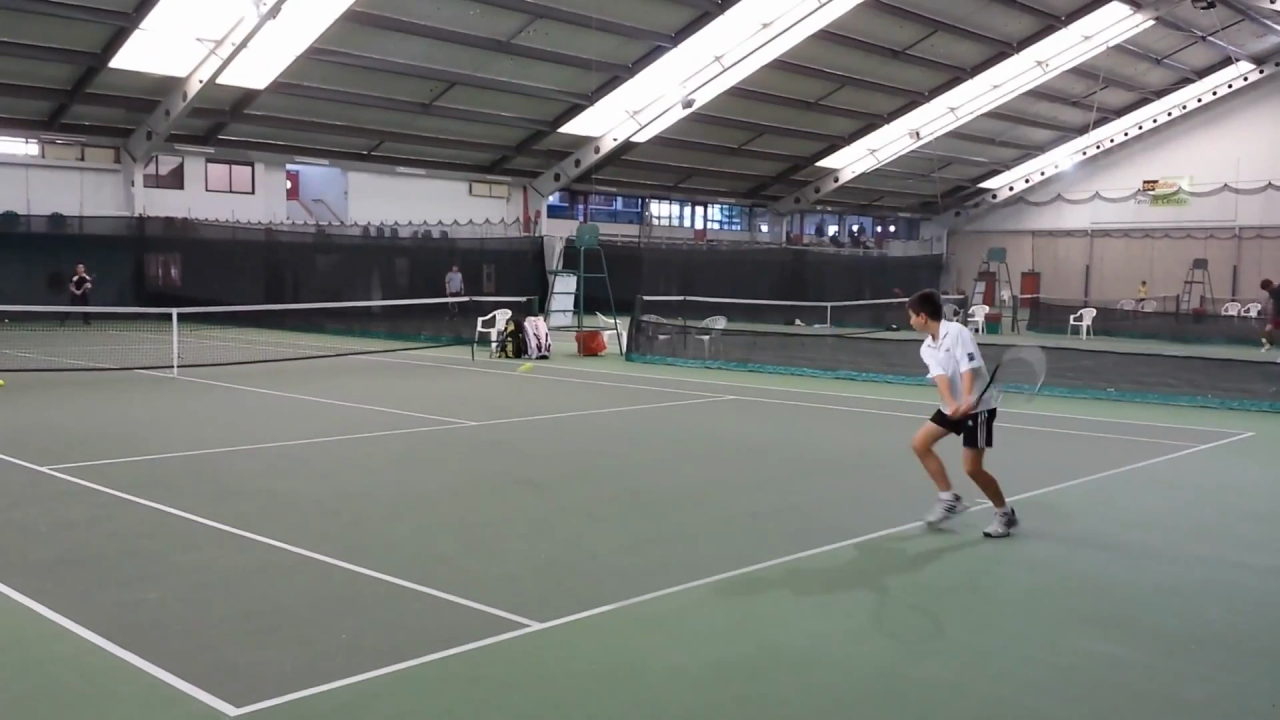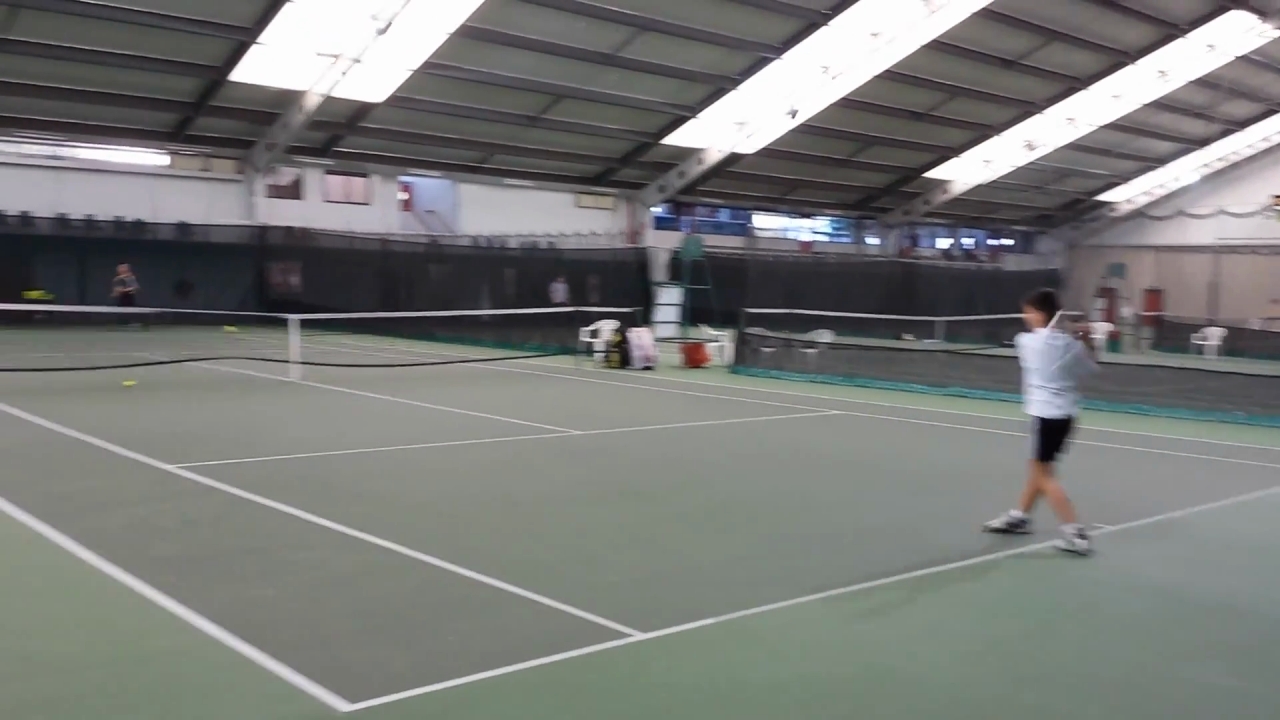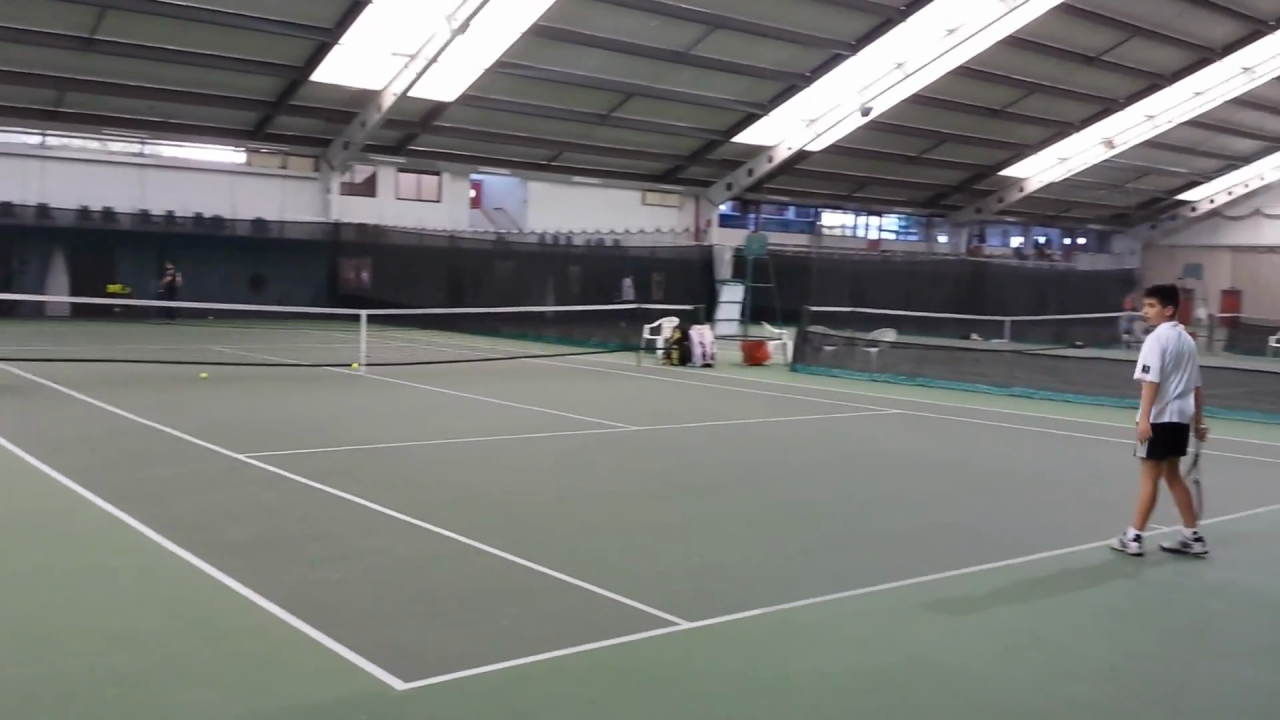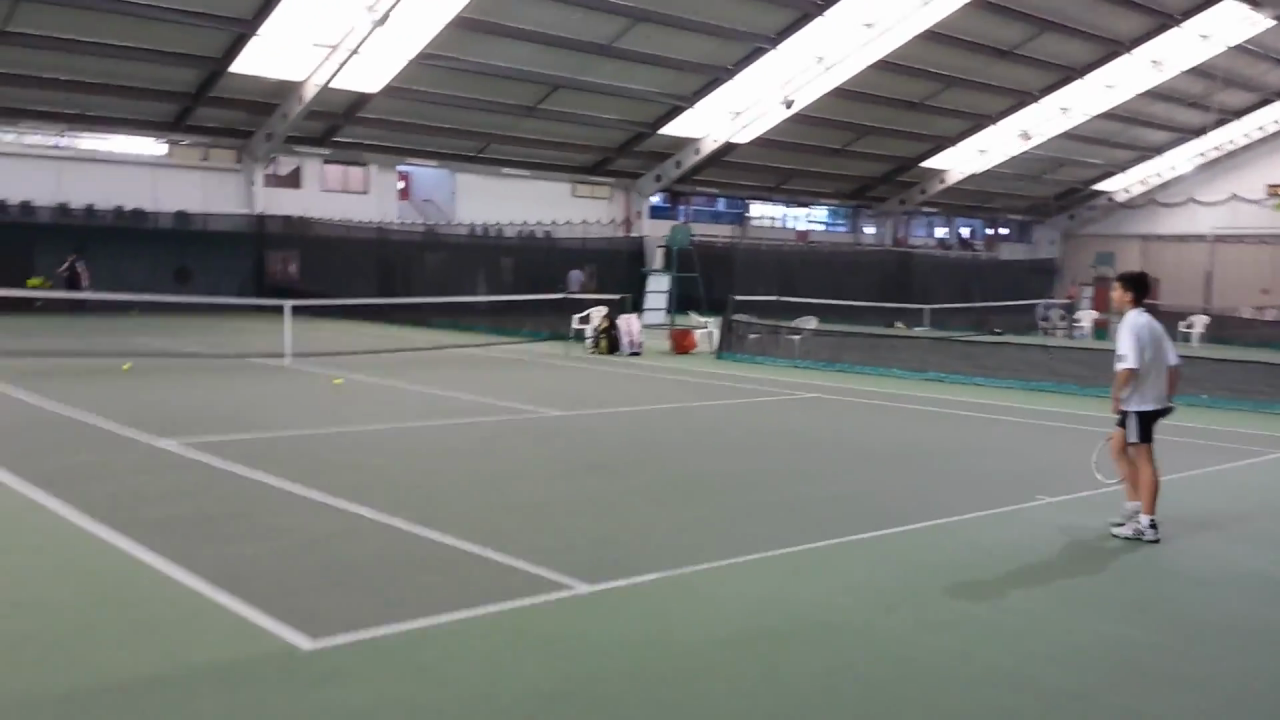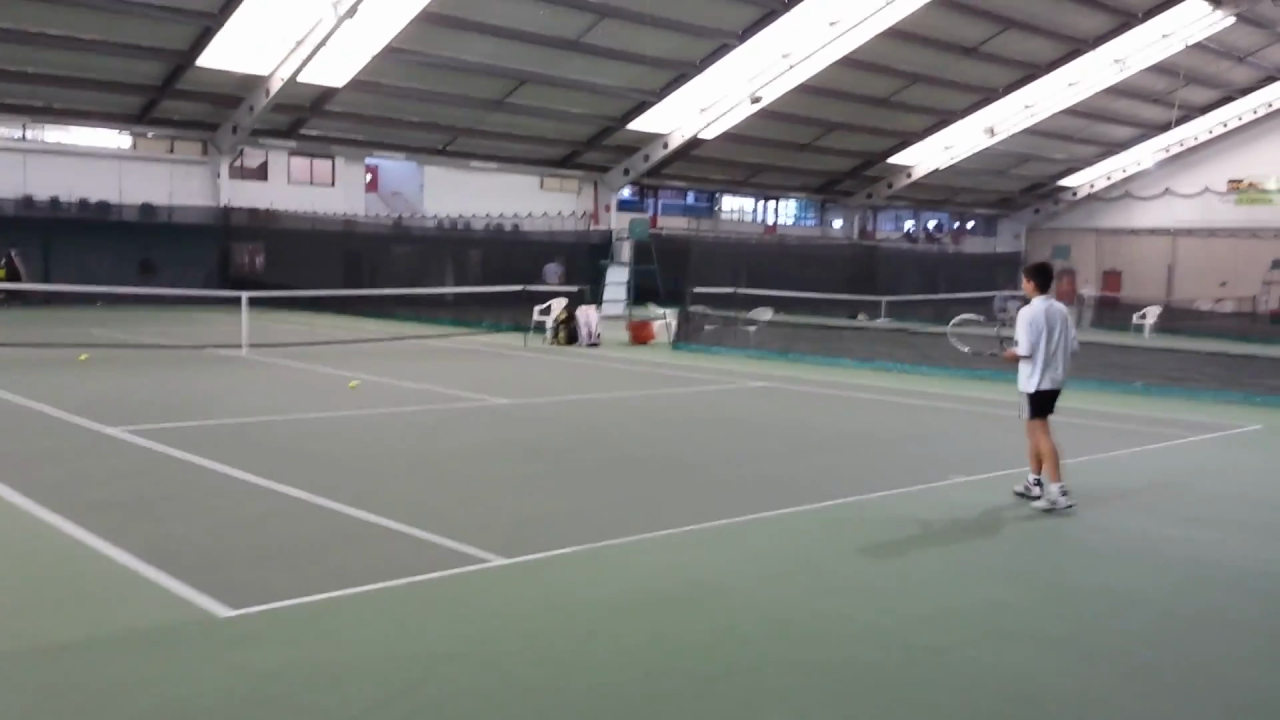
dt=1s
person 1, frame 1
left shoulder: (957, 331)
right shoulder: (926, 348)
left elbow: (970, 367)
right elbow: (940, 377)
left wrist: (967, 399)
right wrist: (951, 404)
left hip: (979, 405)
right hip: (952, 406)
left knee: (972, 468)
right knee: (919, 443)
left ankle: (1004, 513)
right ankle: (949, 499)
person 1, frame 2
left shoulder: (1026, 342)
right shoulder: (1072, 344)
right elbow: (1088, 368)
right wrist: (1084, 338)
left hip: (1044, 414)
right hip: (1066, 413)
left knee: (1044, 476)
right knee: (1039, 468)
left ankle: (1075, 533)
right ankle: (1019, 516)
person 1, frame 3
left shoulder: (1157, 338)
right shoulder: (1187, 340)
left elbow: (1150, 380)
right elbow: (1196, 385)
left wrist: (1144, 417)
right wrist: (1198, 421)
left hip: (1159, 416)
right hip: (1182, 416)
left knee: (1149, 476)
right knee: (1173, 475)
left ankle: (1134, 537)
right ankle: (1192, 536)
person 1, frame 4
left shoulder: (1129, 325)
right shoulder: (1153, 324)
left elbow: (1128, 367)
right elbow: (1172, 364)
left wrist: (1115, 395)
right wrist: (1167, 397)
left hip: (1137, 402)
right hip: (1153, 401)
left knee: (1142, 459)
right knee: (1119, 447)
left ankle: (1146, 523)
right ankle: (1135, 507)
person 1, frame 5
left shoulder: (1028, 312)
right shoulder: (1062, 310)
left elbow: (1023, 352)
right elbow: (1072, 346)
left wrist: (1010, 355)
left hip: (1035, 381)
right hip: (1055, 380)
left knee: (1041, 434)
right knee: (1036, 430)
left ankle: (1058, 493)
right ankle: (1034, 482)
